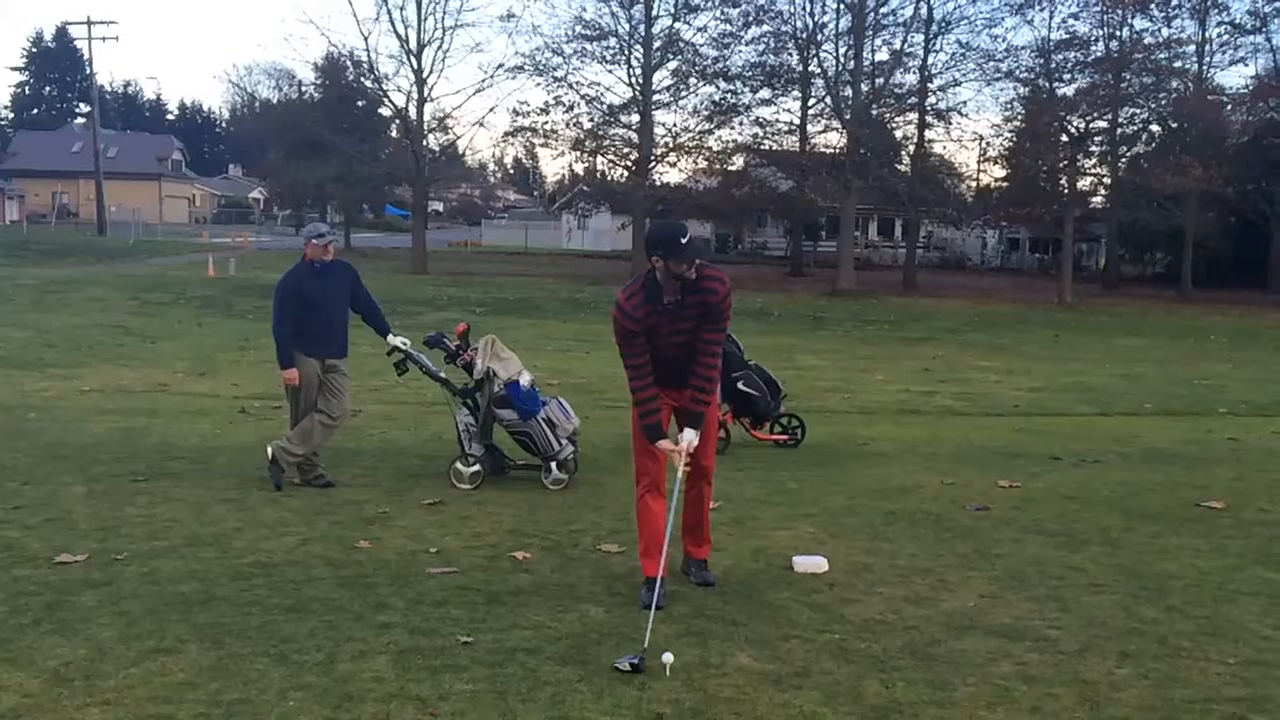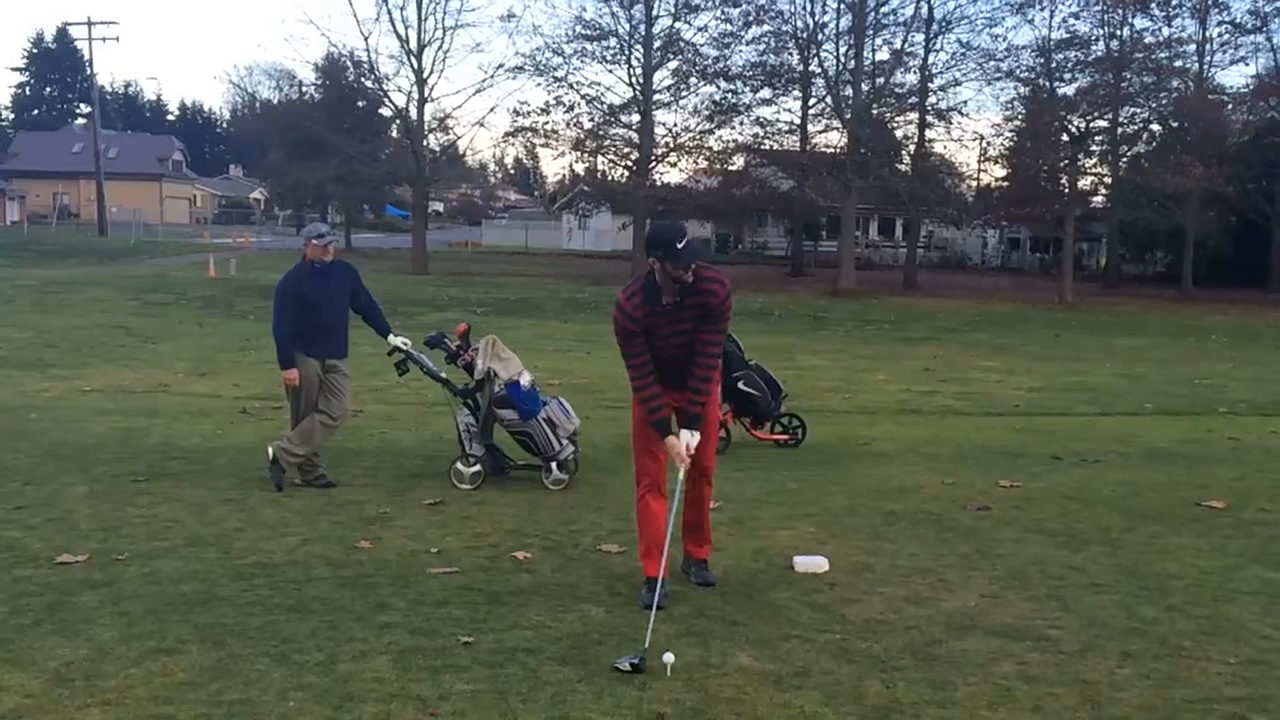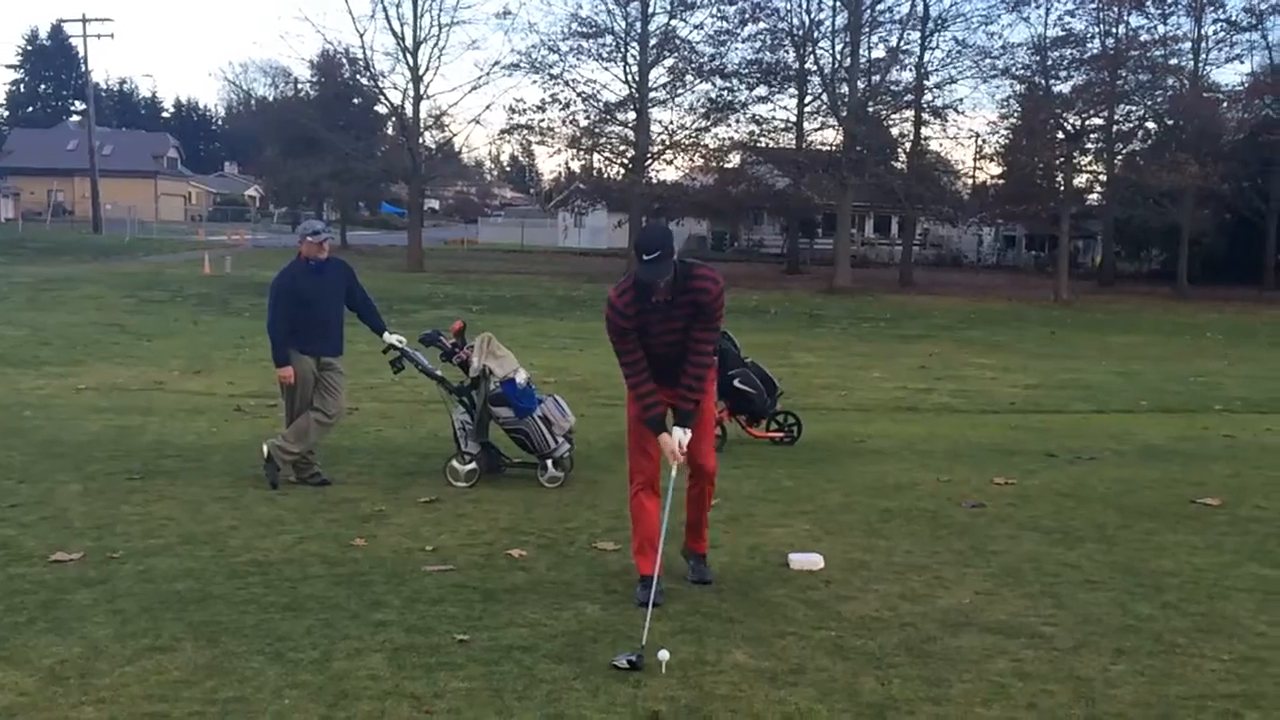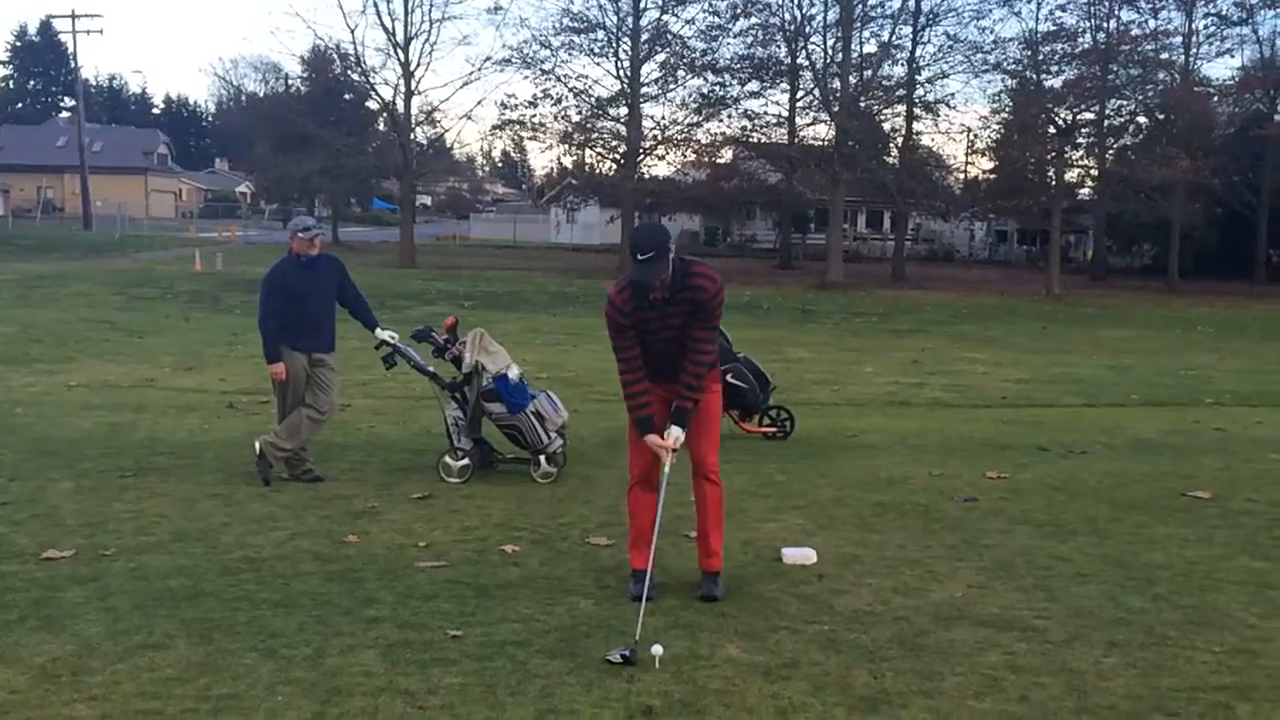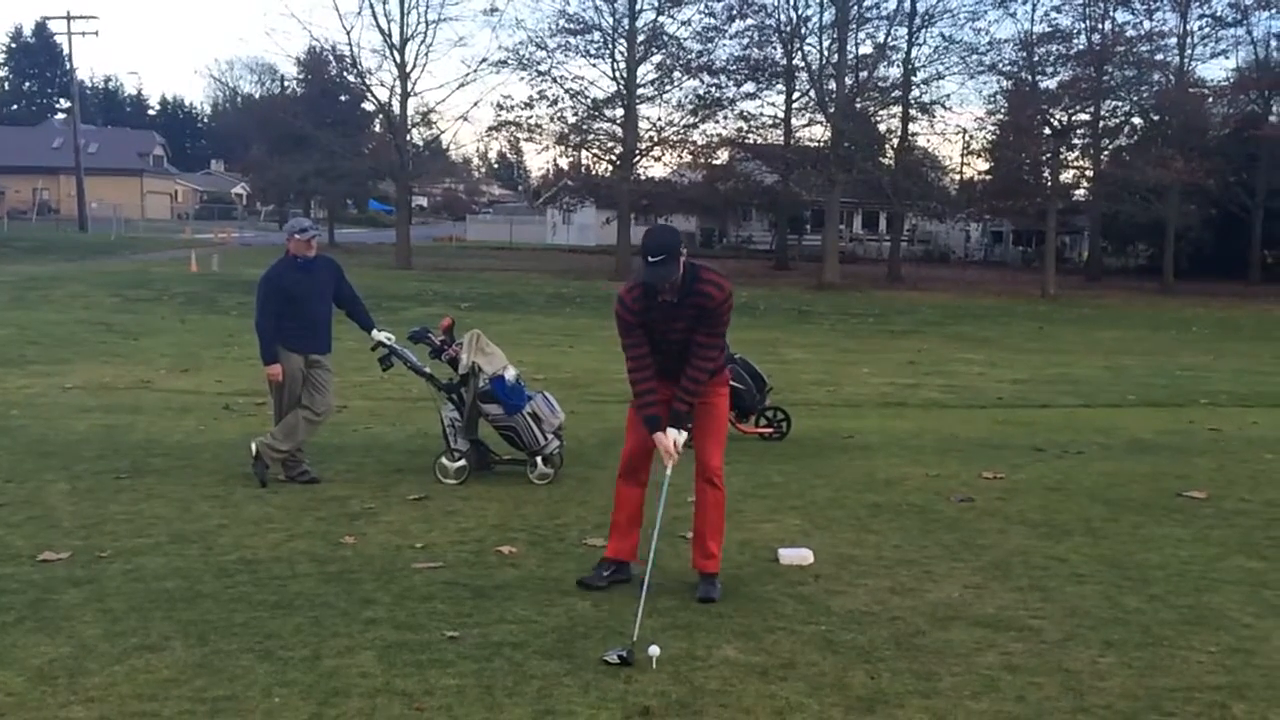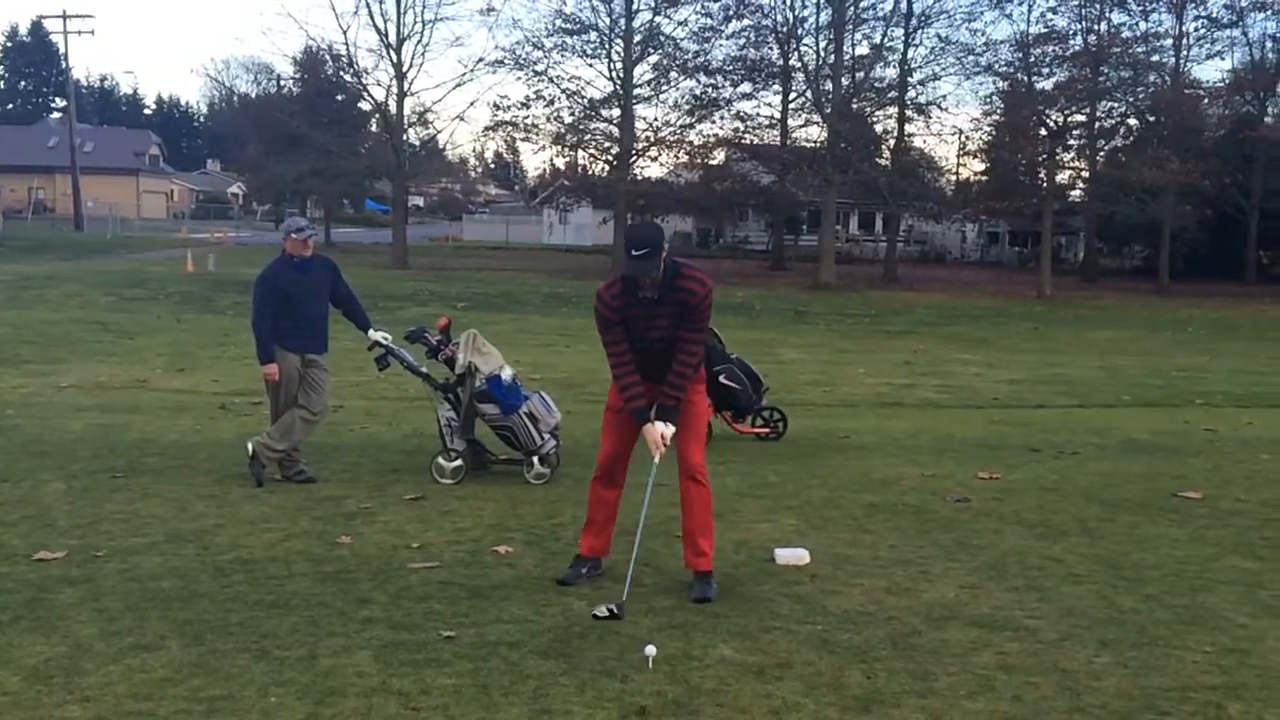
dt=0.3s
person 1, frame 1
left shoulder: (715, 286)
right shoulder: (629, 305)
left elbow: (709, 357)
right elbow: (639, 376)
left wrist: (694, 422)
right wrist: (656, 435)
left hip: (698, 384)
right hip: (654, 386)
left knee: (702, 469)
right knee: (650, 478)
left ankle: (696, 555)
right ankle: (653, 574)
person 1, frame 2
left shoulder: (715, 287)
right shoulder: (629, 305)
left elbow: (707, 358)
right elbow: (641, 376)
left wrist: (692, 423)
right wrist: (665, 434)
left hip: (700, 383)
right hip: (654, 387)
left knee: (702, 469)
right knee: (650, 477)
left ankle: (696, 556)
right ankle: (653, 574)
person 1, frame 3
left shoulder: (707, 285)
right shoulder: (620, 302)
left elbow: (701, 356)
right elbow: (635, 372)
left wrist: (684, 421)
right wrist: (658, 430)
left hip: (695, 381)
right hip: (648, 384)
left knee: (703, 466)
right knee: (644, 476)
left ankle: (695, 549)
right ankle: (648, 573)
person 1, frame 4
left shoulder: (706, 284)
right shoulder: (620, 299)
left elbow: (700, 354)
right elbow: (630, 368)
left wrist: (681, 419)
right wrist: (645, 429)
left hip: (700, 379)
right hip: (649, 380)
left knee: (706, 466)
right knee: (642, 470)
left ankle: (711, 569)
right ankle: (640, 568)
person 1, frame 5
left shoulder: (716, 291)
right shoulder: (630, 299)
left elbow: (704, 359)
right elbow: (640, 366)
left wrist: (681, 422)
right wrist: (656, 428)
left hip: (708, 382)
right hip: (656, 380)
left knee: (710, 469)
right knee: (632, 462)
left ankle: (708, 570)
right ankle: (617, 560)
person 1, frame 6
left shoulder: (696, 287)
right shoulder: (609, 296)
left elbow: (688, 354)
right elbow: (621, 363)
left wrist: (667, 415)
right wrist: (644, 420)
left hip: (685, 380)
right hip: (633, 380)
left knee: (693, 466)
right knee: (608, 462)
left ankle: (702, 570)
right ankle: (590, 555)
person 2, frame 1
left shoulder: (345, 272)
right shoulder: (292, 280)
left elbow: (366, 305)
right elbow: (281, 325)
left wrist: (388, 334)
right wrist: (286, 365)
left hip: (334, 358)
right hip: (303, 357)
left knee: (335, 410)
right knee: (304, 416)
left ankle: (282, 453)
right ankle: (309, 470)
person 2, frame 2
left shoulder: (345, 272)
right shoulder: (293, 280)
left elbow: (367, 306)
right elbow: (281, 326)
left wrist: (388, 335)
right wrist: (287, 365)
left hip: (335, 358)
right hip: (303, 358)
left knee: (336, 410)
right knee: (305, 417)
left ankle: (283, 454)
right ankle: (309, 471)
person 2, frame 3
left shoulder: (340, 270)
right shoulder: (288, 277)
left elbow: (362, 303)
right elbow: (276, 323)
left wrist: (384, 333)
right wrist: (282, 363)
left hip: (330, 356)
right hip: (299, 355)
left knee: (331, 408)
right knee: (300, 414)
left ankle: (278, 451)
right ankle: (305, 468)
person 2, frame 4
left shoulder: (332, 266)
right shoulder: (279, 274)
left elbow: (353, 299)
right elbow: (268, 320)
left wrist: (375, 329)
right wrist: (273, 359)
left hip: (322, 352)
right hip: (290, 352)
left knee: (323, 405)
right knee: (292, 411)
left ankle: (270, 448)
right ankle: (297, 465)
person 2, frame 5
left shoulder: (329, 268)
right shoulder: (275, 275)
left elbow: (350, 301)
right elbow: (264, 321)
left wrist: (372, 330)
right wrist: (270, 361)
left hip: (318, 354)
right hip: (287, 353)
left knee: (319, 407)
right knee: (288, 412)
left ankle: (266, 449)
right ankle: (294, 466)
person 2, frame 6
left shoulder: (325, 267)
right shoulder: (272, 275)
left elbow: (346, 300)
right elbow: (260, 321)
left wrist: (368, 330)
right wrist: (266, 360)
left hip: (314, 353)
right hip: (283, 352)
left knee: (315, 406)
right knee: (285, 412)
left ankle: (262, 450)
right ankle: (290, 466)
